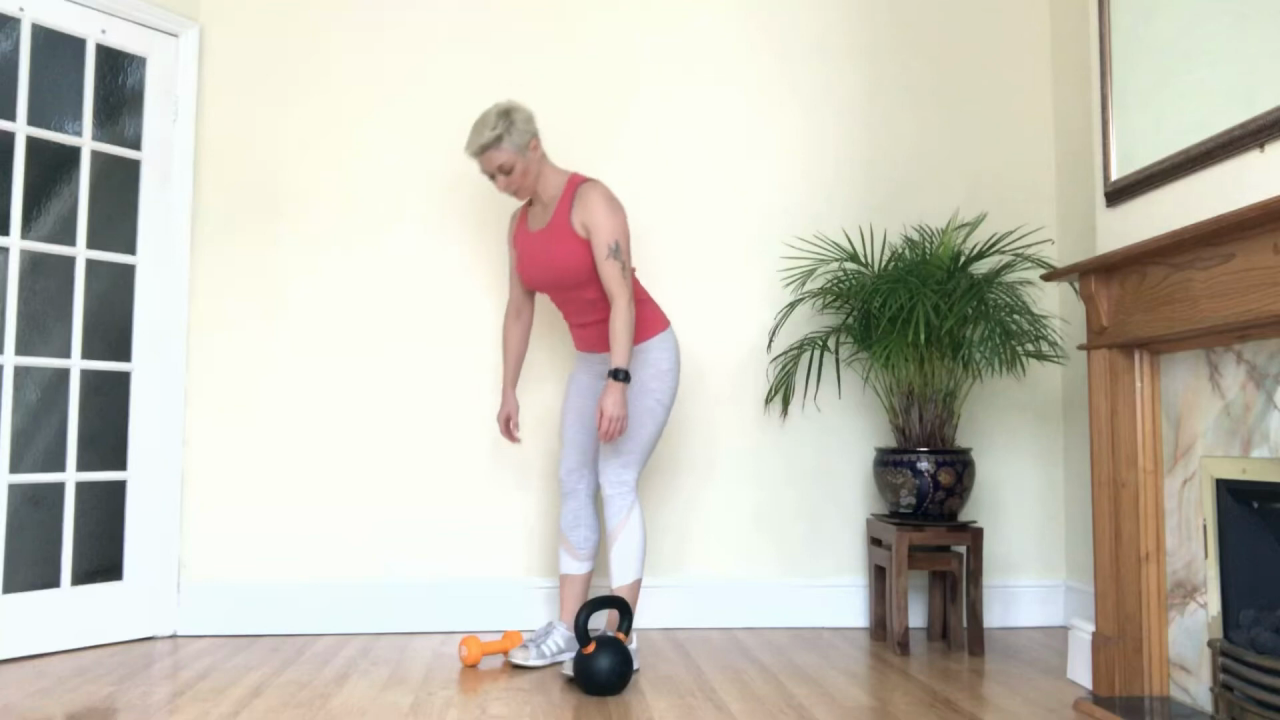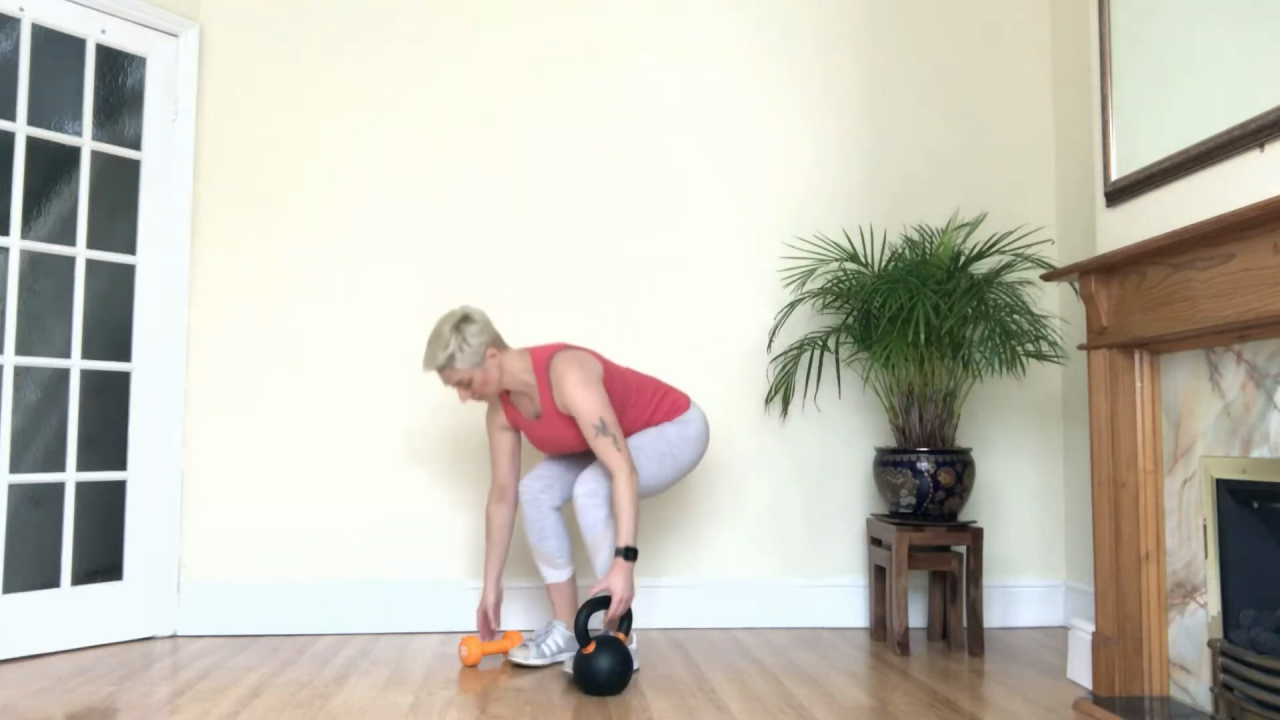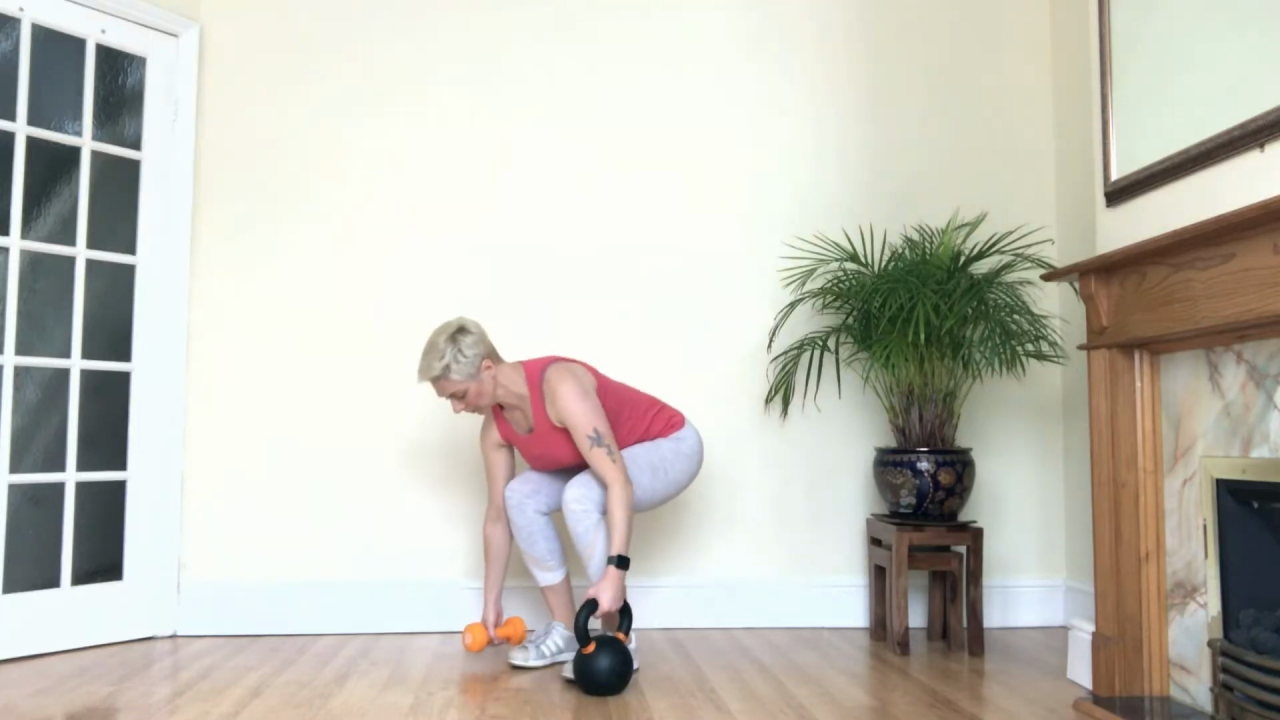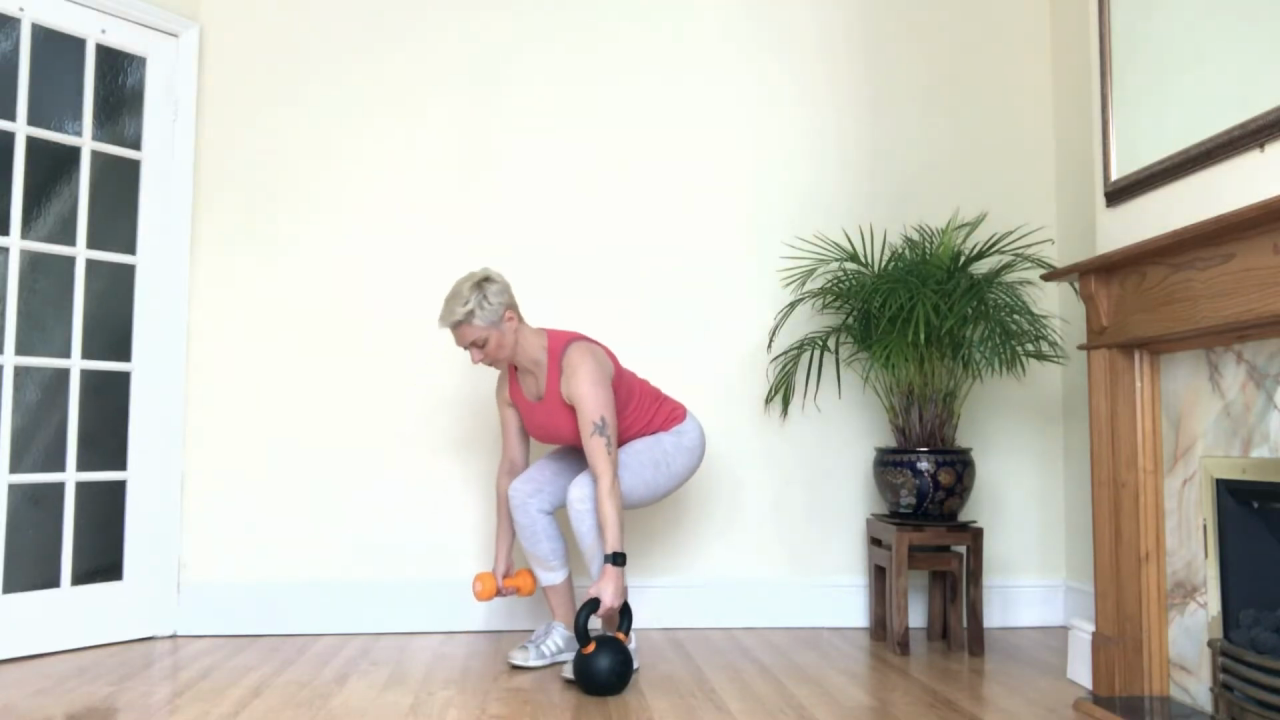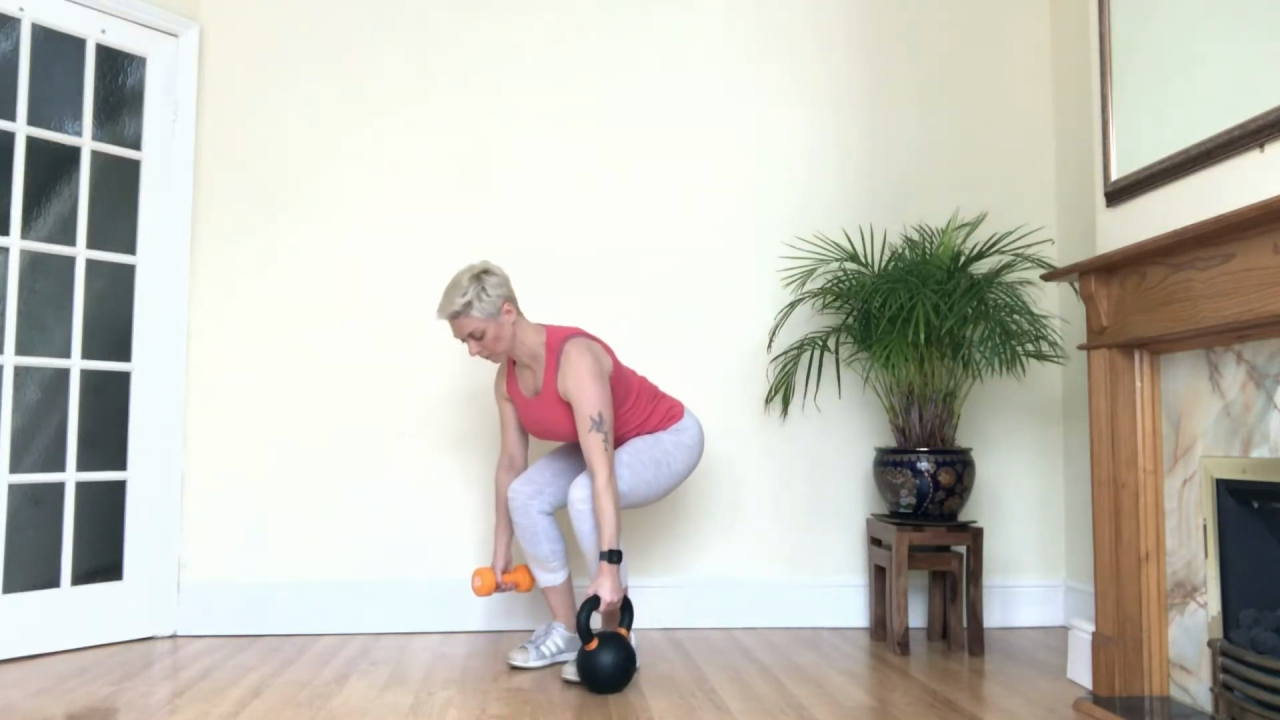
dt=1s
person 1, frame 1
left shoulder: (591, 200)
right shoulder: (520, 224)
left elbow: (623, 297)
right elbow: (519, 310)
left wrist: (617, 381)
right wrist: (508, 390)
left hip: (644, 352)
right hip: (591, 359)
left knee: (616, 481)
right knee: (574, 483)
left ankle: (621, 638)
right ankle: (569, 630)
person 1, frame 2
left shoulder: (565, 374)
right shoulder: (502, 408)
left elbow: (624, 471)
right elbow: (503, 495)
left wrist: (623, 562)
right wrist: (491, 586)
left hip: (676, 430)
right hip: (617, 438)
left knee: (590, 490)
right knee: (534, 491)
right ankle: (566, 630)
person 1, frame 3
left shoulder: (559, 386)
right shoulder: (496, 425)
left elbow: (618, 482)
right elbow: (498, 514)
left wrist: (615, 571)
right wrist: (491, 604)
left hip: (670, 447)
right hip: (605, 455)
left knee: (580, 497)
right knee: (522, 495)
right ankle: (566, 631)
person 1, frame 4
left shoulder: (577, 363)
right shoulder: (509, 382)
left elbow: (606, 478)
right elbow: (511, 470)
left wrist: (613, 569)
right wrist: (502, 557)
left hip: (669, 439)
right hip: (606, 445)
left knee: (583, 494)
right knee: (526, 493)
right ankle: (565, 632)
person 1, frame 5
left shoulder: (574, 359)
right shoulder: (507, 377)
left elbow: (602, 474)
right elbow: (510, 465)
left wrist: (609, 568)
right wrist: (501, 550)
left hip: (669, 438)
right hip: (610, 442)
left knee: (584, 495)
right knee: (526, 494)
right ankle: (565, 632)
